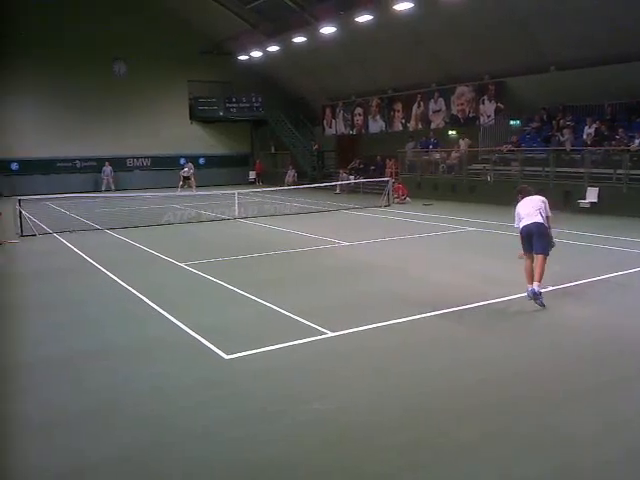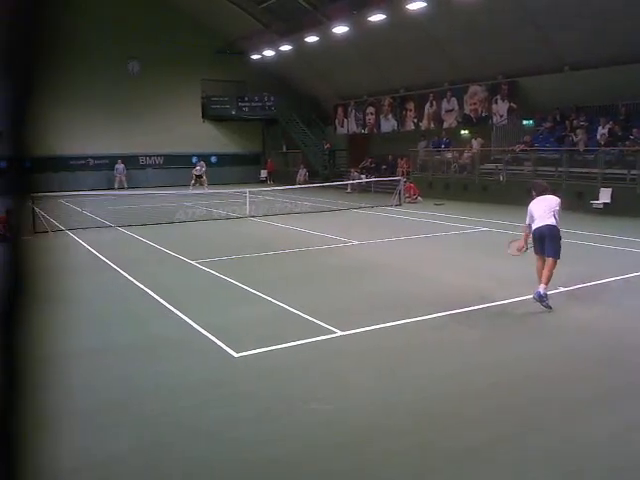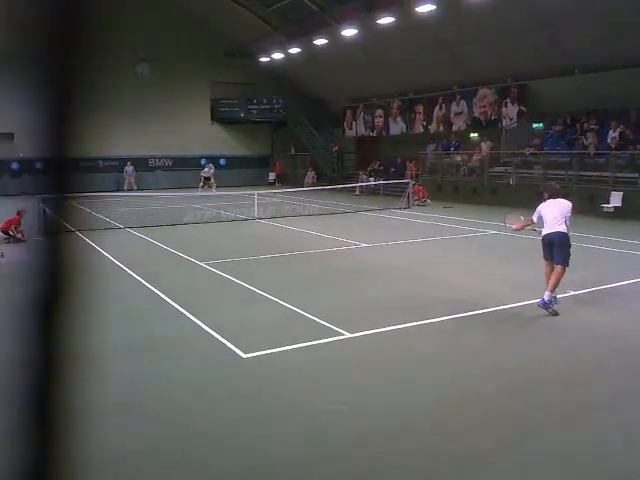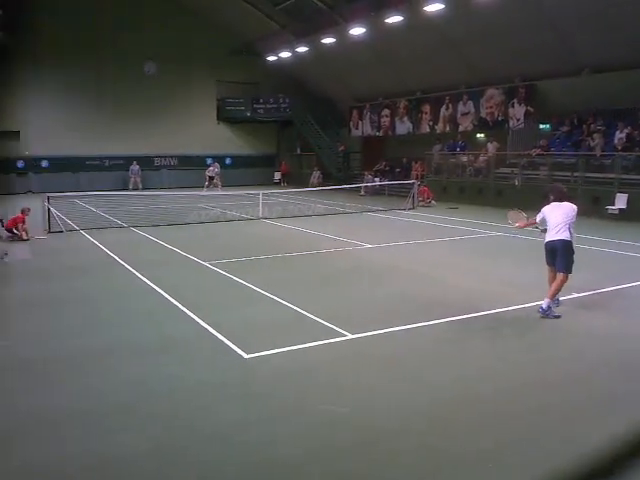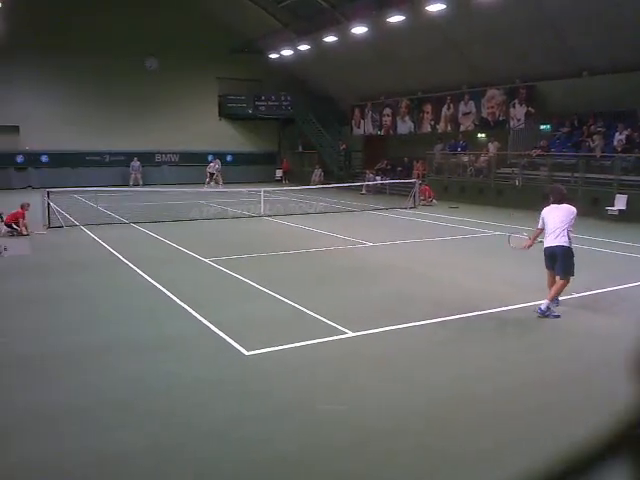
dt=0.2s
person 1, frame 1
left shoulder: (519, 206)
right shoulder: (541, 199)
right elbow: (547, 219)
left wrist: (524, 250)
right wrist: (550, 237)
left hip: (525, 228)
right hip: (538, 226)
left knee: (529, 258)
right knee: (541, 258)
left ankle: (530, 289)
right ankle: (535, 289)
person 1, frame 2
left shoulder: (532, 204)
right shoulder: (556, 199)
left elbow: (528, 226)
left wrist: (524, 241)
left hip: (537, 230)
right hip: (551, 228)
left knee: (540, 259)
right knee: (551, 262)
left ankle: (542, 289)
right ankle: (541, 292)
person 1, frame 3
left shoulder: (542, 206)
right shoulder: (568, 204)
left elbow: (532, 221)
left wrist: (520, 226)
left hip: (547, 236)
right hip: (561, 235)
left knee: (549, 265)
right knee: (560, 269)
left ankle: (551, 294)
right ankle: (546, 299)
person 1, frame 4
left shoulder: (547, 209)
right shoulder: (573, 207)
left elbow: (535, 221)
left wrist: (522, 225)
left hip: (549, 242)
right hip: (564, 242)
left knee: (552, 270)
right knee: (562, 276)
left ankle: (553, 297)
right ankle: (545, 306)
person 1, frame 5
left shoulder: (546, 210)
right shoulder: (572, 210)
left elbow: (540, 229)
left wrist: (531, 241)
left hip: (548, 247)
right hip: (563, 247)
left knee: (551, 272)
right knee: (564, 279)
left ankle: (552, 297)
right ankle: (544, 307)
